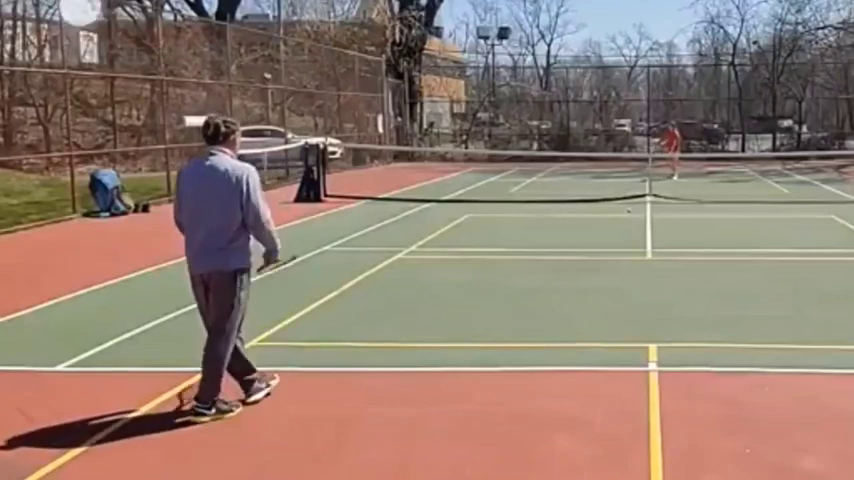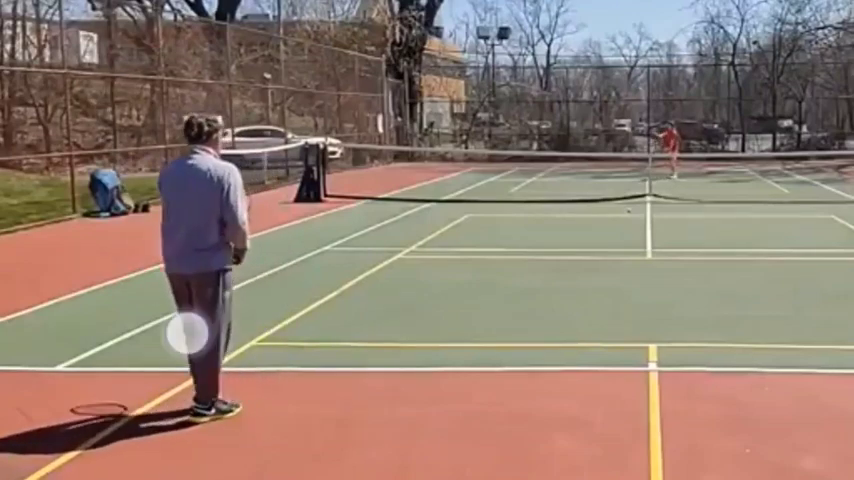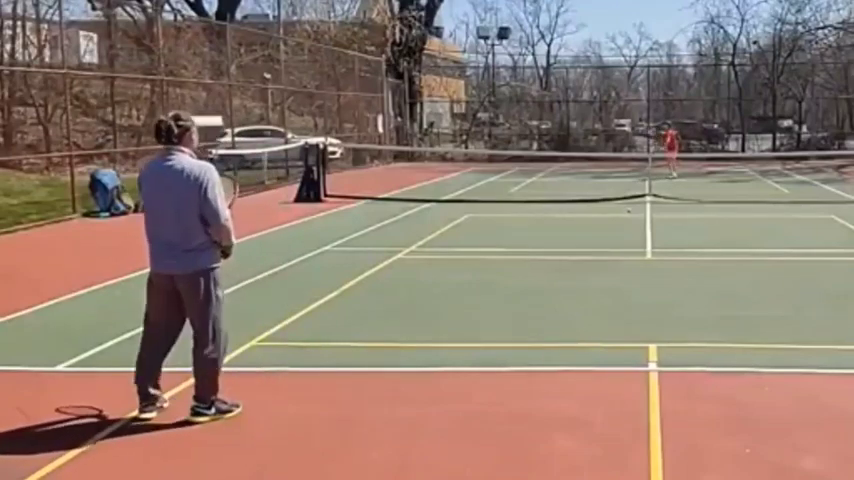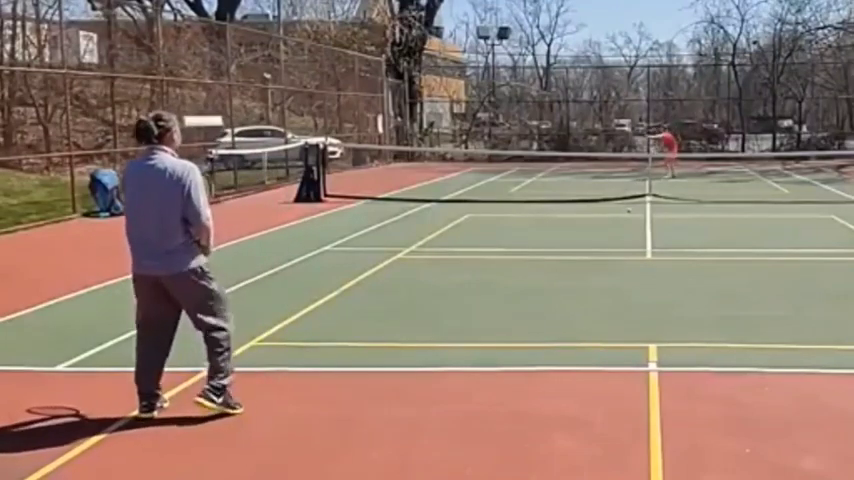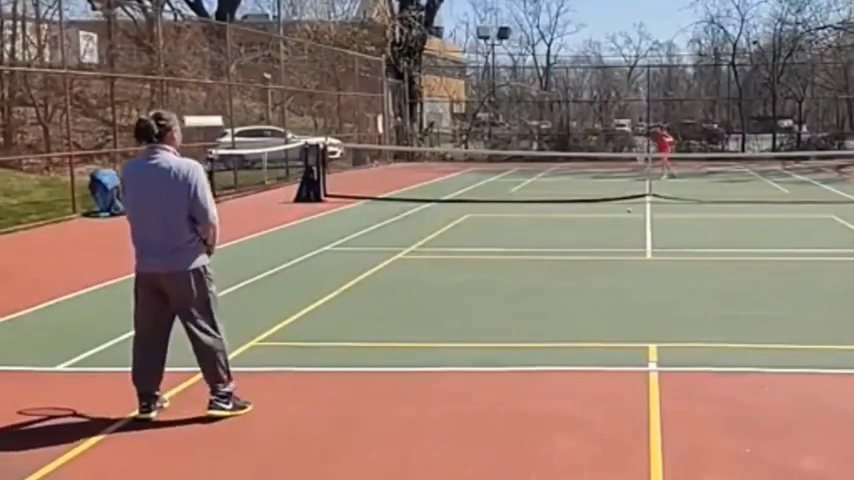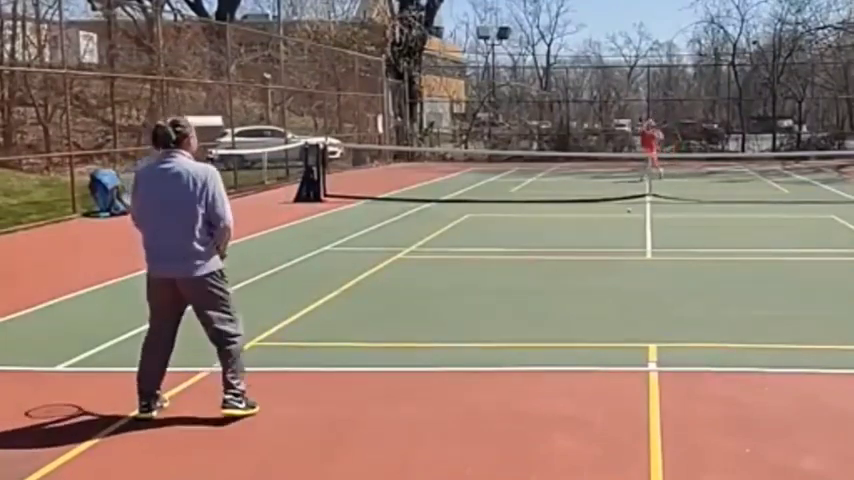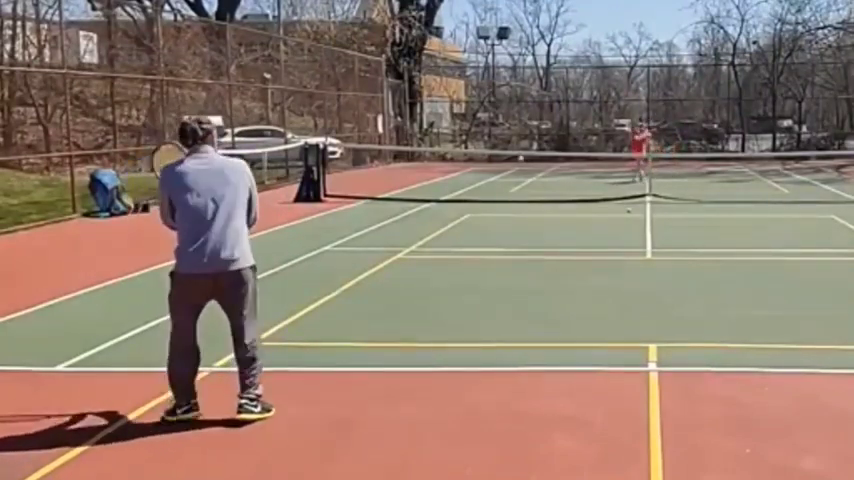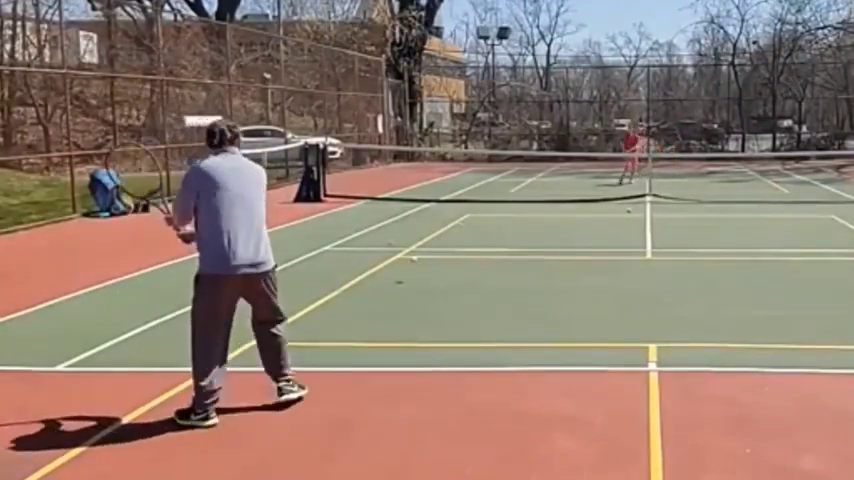
dt=0.3s
person 1, frame 1
left shoulder: (187, 172)
right shoulder: (243, 172)
left elbow: (180, 220)
right elbow: (260, 221)
right wrist: (273, 248)
left hip: (197, 264)
right hip: (229, 263)
left knee: (221, 330)
right knee: (223, 333)
left ankle: (251, 381)
right ankle: (206, 401)
person 1, frame 2
left shoulder: (169, 171)
right shoulder: (224, 171)
left elbow: (176, 216)
right elbow: (237, 223)
right wrist: (240, 248)
left hip: (176, 264)
right hip: (211, 263)
right knee: (212, 333)
left ankle: (206, 392)
right ankle: (206, 402)
person 1, frame 3
left shoulder: (148, 172)
right shoulder: (202, 171)
left elbow: (155, 215)
right elbow: (220, 221)
right wrist: (227, 245)
left hip: (161, 266)
right hip: (197, 266)
left knee: (156, 333)
right knee: (208, 336)
left ankle: (148, 398)
right ankle: (205, 402)
person 1, frame 4
left shoulder: (129, 172)
right shoulder: (184, 171)
left elbow: (136, 216)
right elbow: (202, 222)
right wrist: (205, 246)
left hip: (144, 268)
right hip: (183, 265)
left knee: (151, 333)
right knee: (217, 321)
left ankle: (148, 398)
right ankle: (217, 388)
person 1, frame 5
left shoulder: (130, 172)
right shoulder: (188, 169)
left elbow: (132, 216)
right elbow: (209, 221)
right wrist: (208, 245)
left hip: (147, 267)
right hip: (186, 265)
left knee: (149, 334)
right knee: (205, 332)
left ankle: (148, 399)
right ankle: (222, 396)
person 1, frame 6
left shoulder: (143, 176)
right shoulder: (204, 173)
left elbow: (138, 221)
right elbow: (224, 225)
right wrist: (218, 251)
left hip: (159, 270)
right hip: (200, 268)
left knee: (159, 335)
right knee: (227, 331)
left ankle: (148, 398)
right ankle: (235, 395)
person 1, frame 7
left shoulder: (172, 174)
right shoulder: (239, 168)
left elbow: (169, 220)
right elbow: (252, 217)
left hip: (191, 267)
right hip: (236, 264)
left knee: (183, 335)
right knee: (245, 334)
left ankle: (185, 402)
right ankle: (249, 398)
person 1, frame 8
left shoulder: (200, 170)
right shoulder: (257, 172)
left elbow: (181, 217)
left wrist: (184, 228)
left hip: (217, 268)
right hip: (259, 264)
left knee: (208, 337)
right knee: (270, 324)
left ankle: (204, 406)
right ankle: (285, 383)
